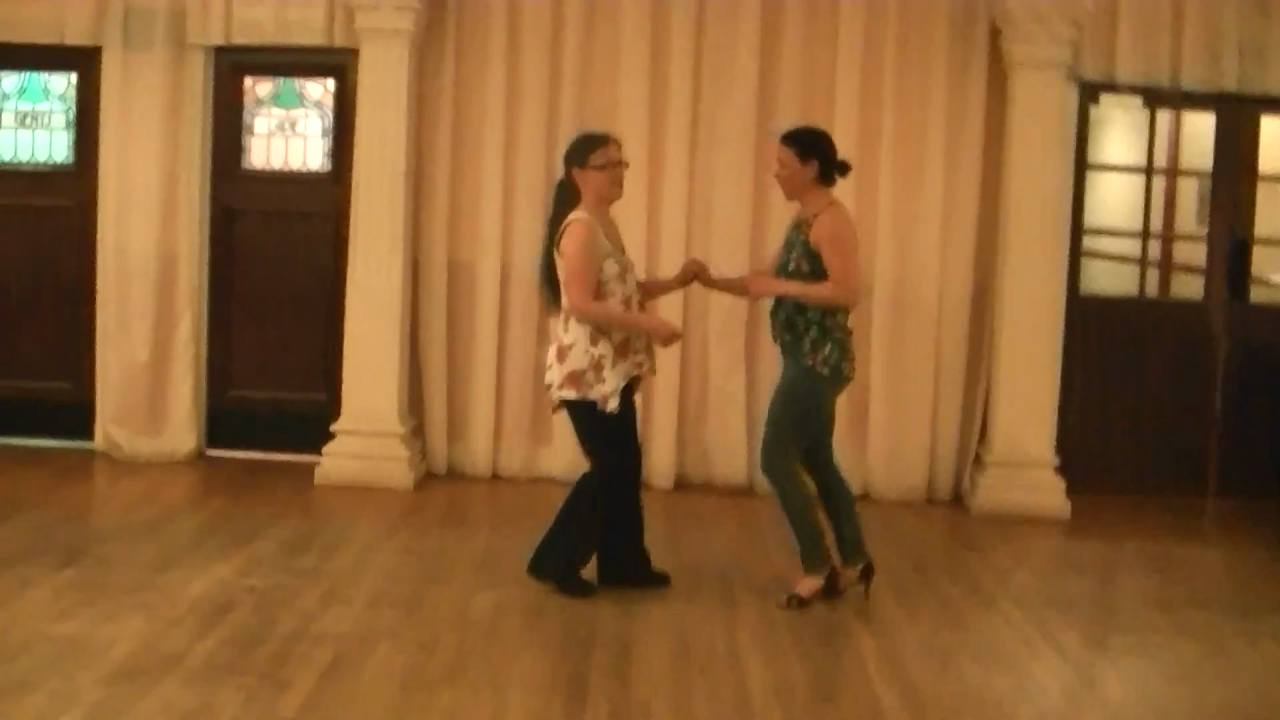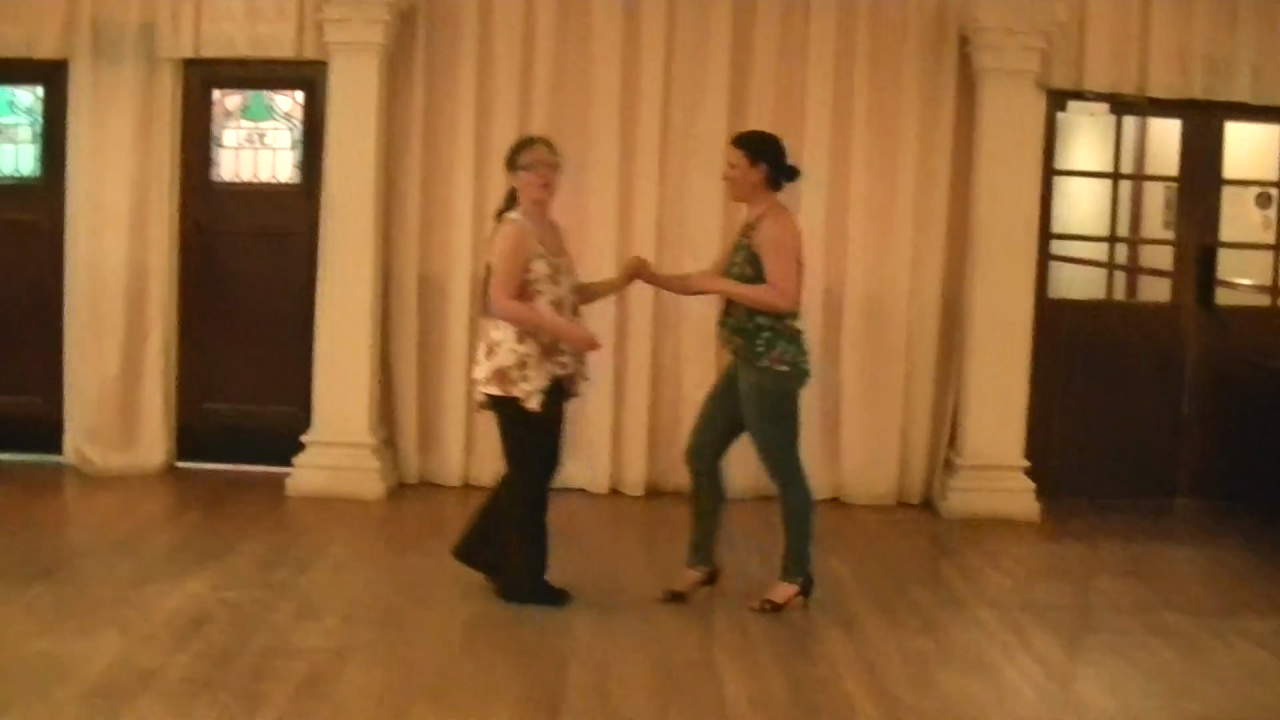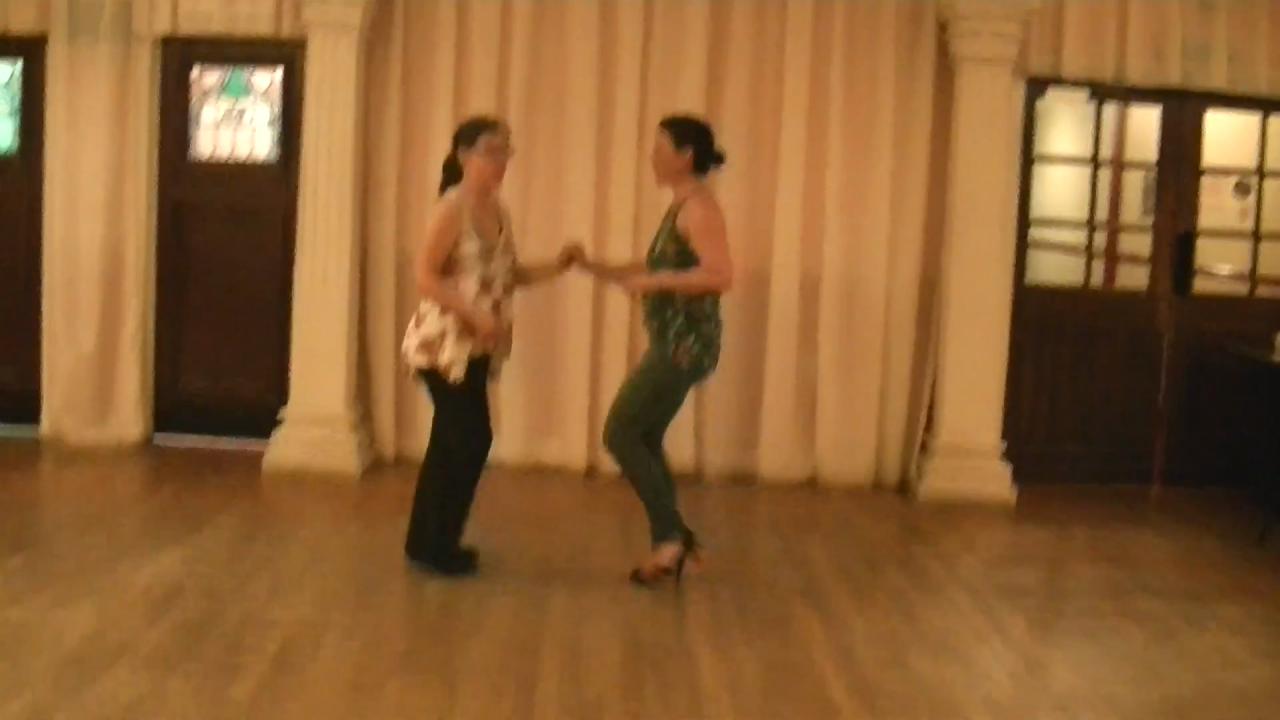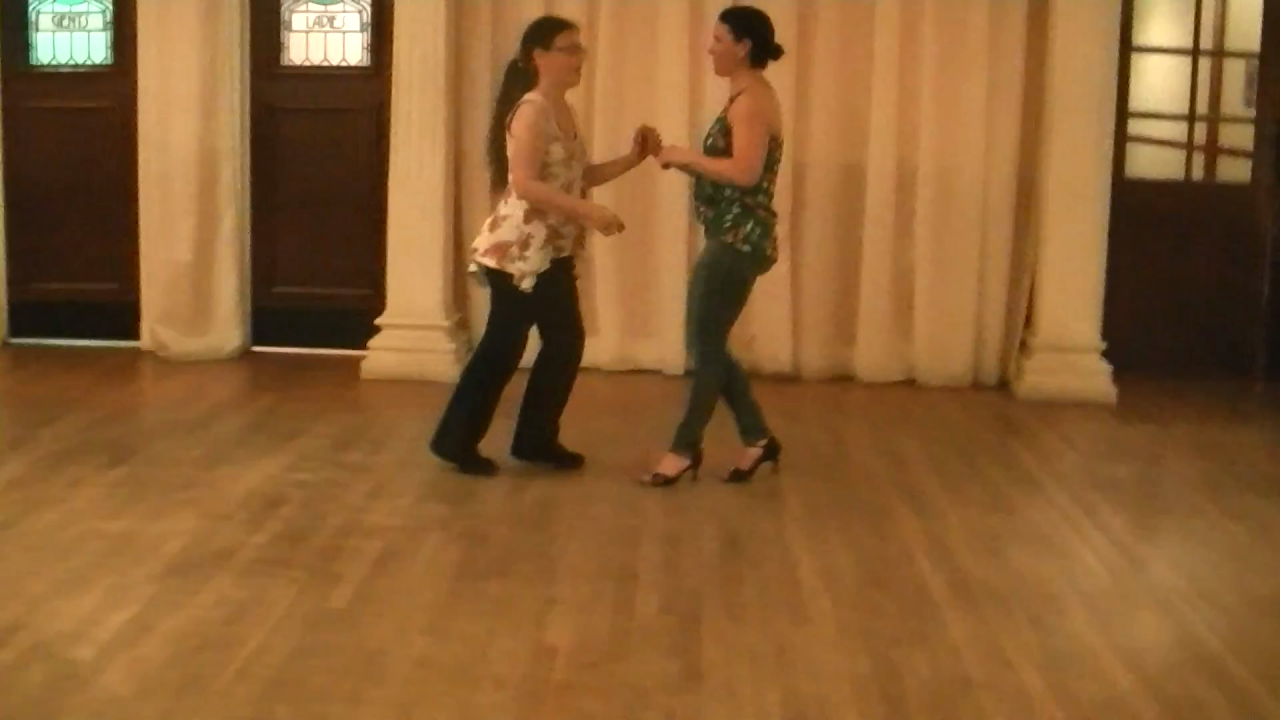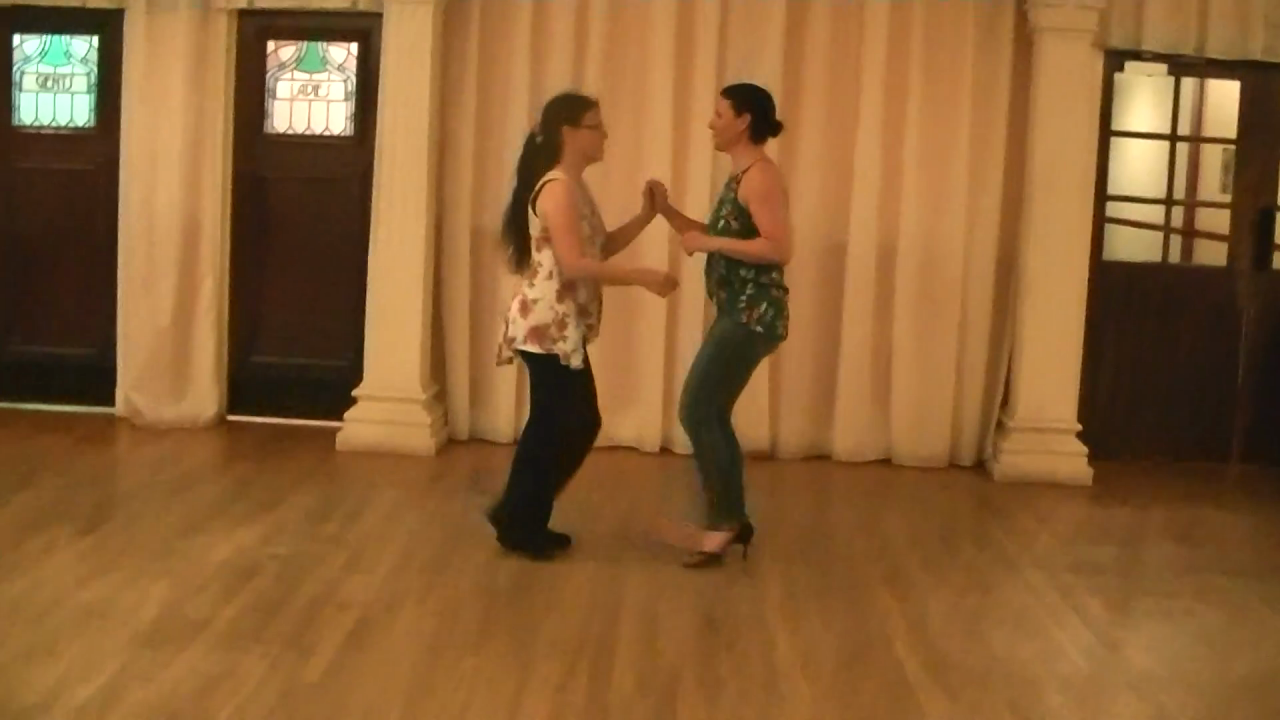
dt=0.4s
person 1, frame 1
left shoulder: (831, 220)
right shoulder: (803, 219)
left elbow: (847, 292)
right elbow: (770, 280)
left wrist: (783, 287)
right wrist: (714, 283)
left hip: (819, 359)
right hip: (806, 358)
left knee: (777, 461)
right knee: (817, 463)
left ankle: (818, 565)
right ankle: (853, 560)
person 1, frame 2
left shoulder: (777, 225)
right shoulder: (752, 223)
left elbow: (784, 298)
right elbow: (713, 279)
left wrist: (719, 284)
right wrist: (654, 279)
left hip: (774, 364)
right hip: (747, 362)
left knee: (783, 470)
right knee: (700, 455)
left ankle: (796, 575)
right ankle: (701, 562)
person 1, frame 3
left shoulder: (699, 208)
right shoulder: (682, 207)
left elbow: (720, 276)
right elbow: (654, 272)
left wrist: (654, 280)
right wrist: (591, 266)
left hip: (685, 346)
right hip: (670, 344)
left knee: (620, 435)
right knee: (640, 440)
left ankle: (672, 535)
right ankle: (670, 542)
person 1, frame 4
left shoulder: (753, 99)
right shoulder: (744, 98)
left elbow: (743, 173)
left wrist: (685, 156)
right wrist: (671, 154)
left hip: (739, 239)
right hip: (729, 238)
left knee: (704, 346)
right knee: (709, 343)
left ankle: (685, 449)
right ankle: (757, 437)
person 1, frame 5
left shoulder: (761, 177)
right shoulder: (741, 175)
left elbow: (779, 248)
right elbow: (723, 240)
left wrist: (709, 242)
right wrist: (667, 211)
left hip: (753, 316)
right hip: (735, 313)
left knee: (696, 413)
right knee: (711, 417)
left ankle: (721, 521)
right ankle: (732, 521)
person 2, frame 1
left shoulder: (605, 225)
right shoulder: (580, 230)
right elbow: (583, 305)
left wrist: (676, 282)
right wrist: (649, 325)
left hip: (612, 367)
right hip: (587, 369)
left knee: (624, 465)
right knee: (610, 468)
left ankle: (624, 563)
right ankle: (555, 560)
person 2, frame 2
left shoulder: (553, 229)
right shoulder: (513, 230)
left elbow: (562, 294)
right elbow: (502, 303)
left wrist: (619, 281)
right wrist: (567, 331)
left hip: (548, 368)
right hip: (515, 368)
left knee: (539, 464)
right knee: (530, 469)
left ankle: (482, 546)
right ankle: (522, 579)
person 2, frame 3
left shoulder: (499, 211)
right shoulder: (450, 208)
left elbow: (507, 275)
right elbow: (424, 277)
left wrist: (554, 266)
right wrist: (474, 314)
left hip: (475, 346)
right hip: (445, 342)
left knee: (453, 439)
right knee: (469, 439)
left ankle: (429, 540)
right ankle: (438, 543)
person 2, frame 4
left shoulder: (563, 112)
right shoulder: (531, 111)
left elbow: (578, 177)
right elbow: (525, 183)
left wrist: (632, 159)
right wrist: (588, 211)
left hip: (554, 250)
right hip: (519, 247)
left knee: (566, 342)
right knee: (504, 344)
left ankle: (537, 439)
right ankle: (456, 439)
person 2, frame 5
left shoulder: (573, 187)
right shoulder: (556, 188)
left elbow: (599, 248)
right elbow: (573, 262)
left wrist: (644, 217)
right wrist: (644, 277)
left hip: (563, 325)
right hip: (548, 325)
left knee: (550, 423)
right knee: (579, 423)
left ankle: (526, 524)
right ankle: (517, 517)
